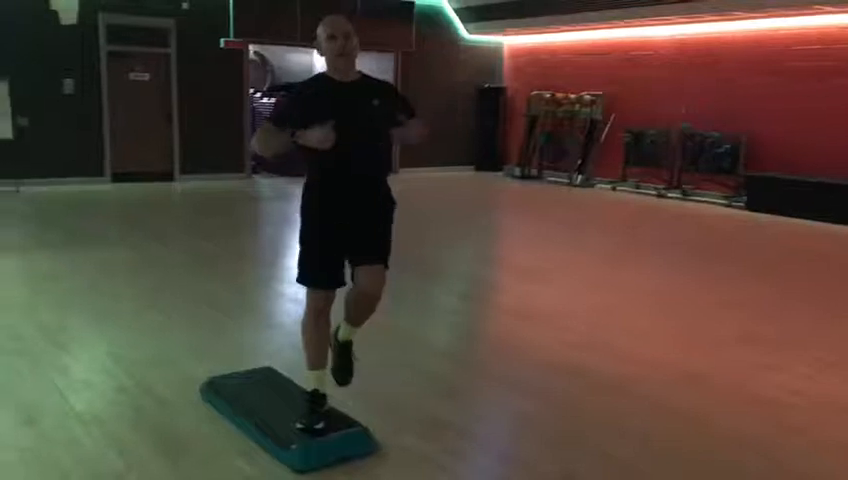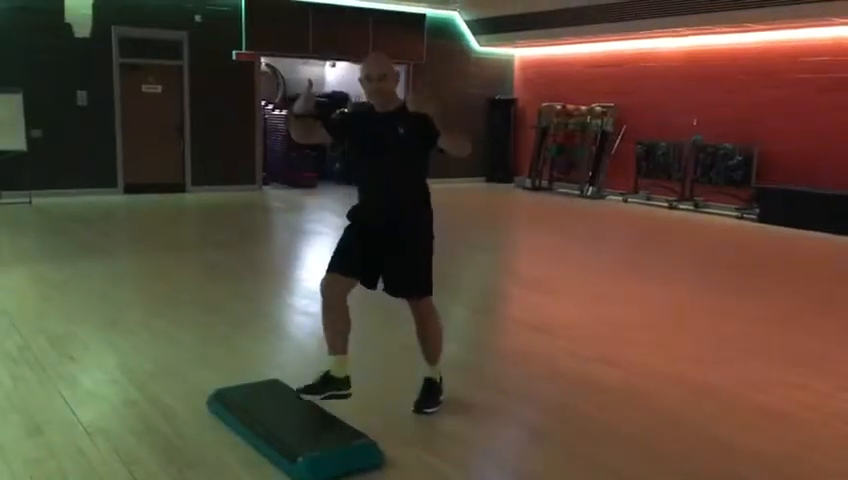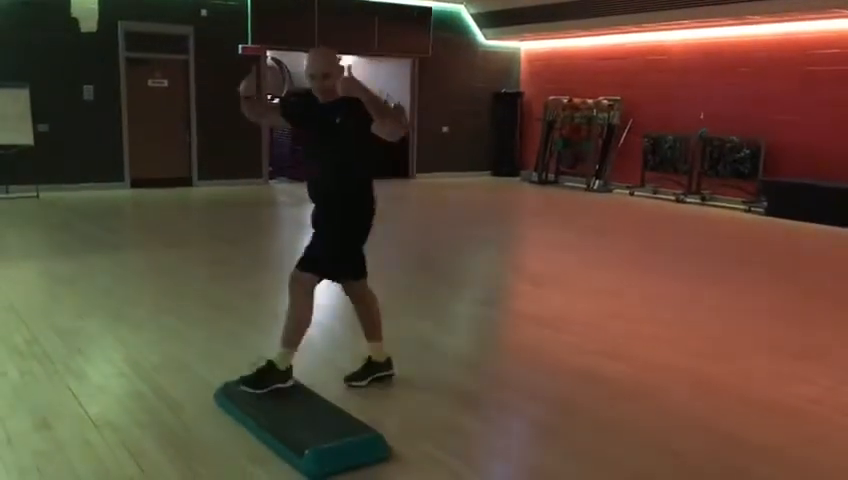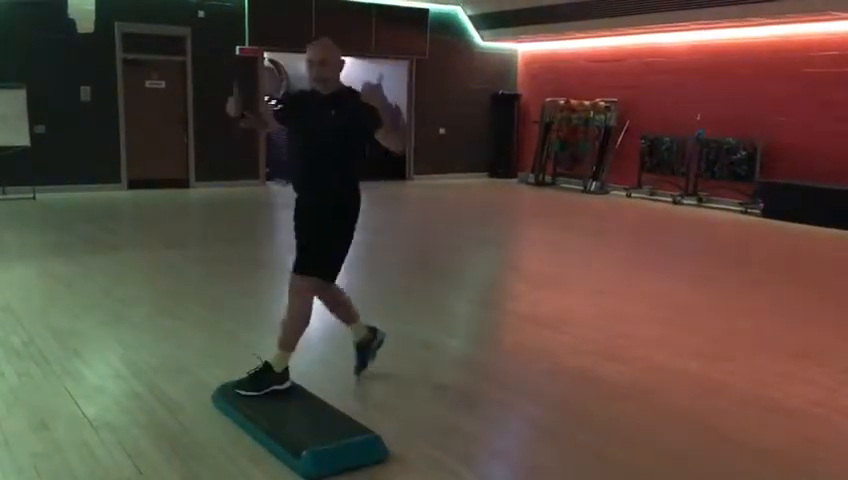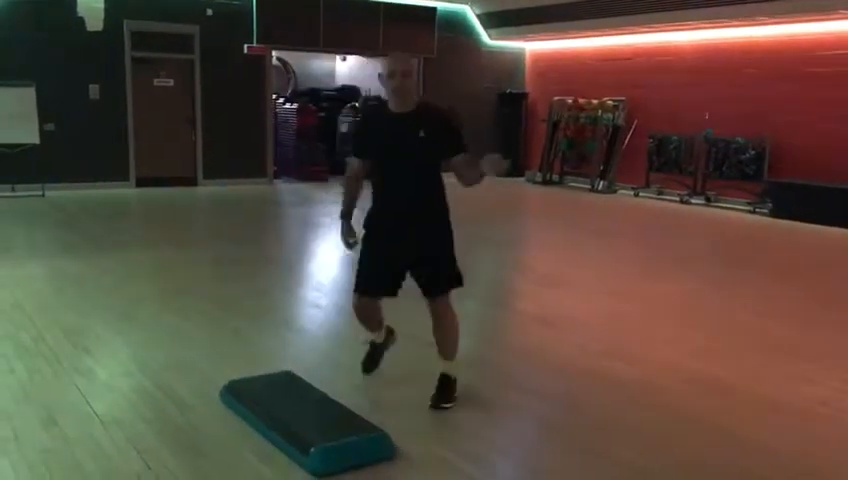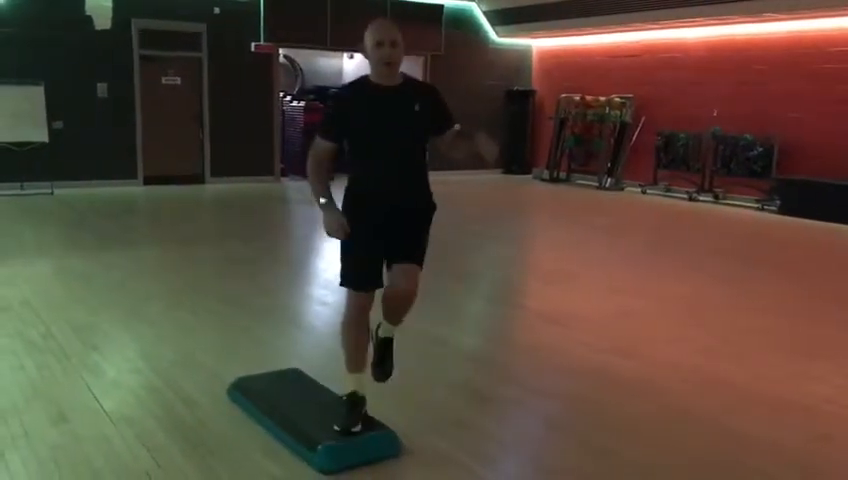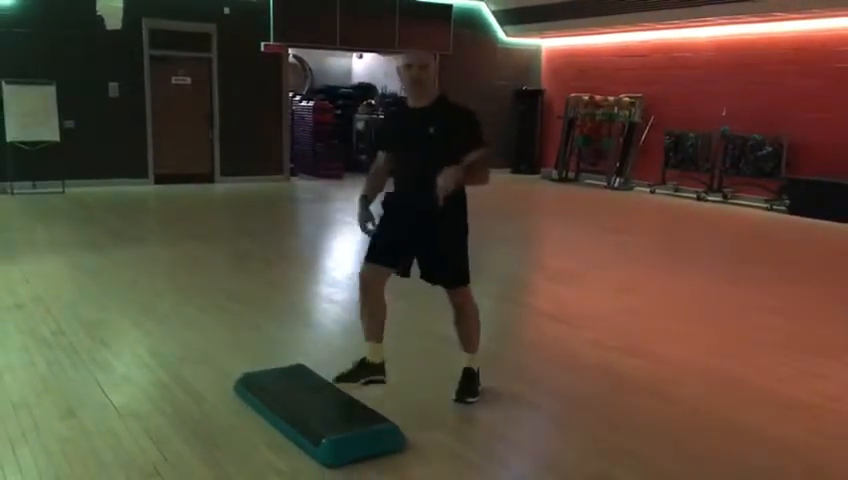
dt=0.7s
person 1, frame 1
left shoulder: (382, 92)
right shoulder: (306, 93)
left elbow: (412, 129)
right elbow: (260, 143)
left wrist: (416, 132)
right wrist: (302, 136)
left hip: (372, 204)
right hip: (323, 206)
left knee: (370, 285)
right knee: (318, 299)
left ankle: (343, 337)
right ankle: (316, 392)
person 1, frame 2
left shoulder: (417, 120)
right shoulder: (354, 121)
left elbow: (462, 149)
right elbow: (304, 136)
left wrist: (432, 117)
right wrist: (301, 112)
left hip: (410, 223)
right hip: (367, 219)
left knee: (420, 304)
right knee: (332, 287)
left ankle: (433, 379)
right ankle: (337, 376)
person 1, frame 3
left shoulder: (357, 107)
right shoulder: (306, 106)
left elbow: (395, 133)
right elbow: (261, 115)
left wrist: (364, 94)
right wrist: (247, 96)
left hip: (352, 211)
right hip: (329, 209)
left knee: (300, 281)
right knee: (355, 286)
left ankle: (281, 367)
right ankle: (380, 360)
person 1, frame 4
left shoulder: (355, 105)
right shoulder: (301, 102)
left elbow: (397, 145)
right elbow: (265, 121)
left wrist: (381, 107)
right wrist: (240, 113)
left hip: (336, 209)
right hip: (308, 205)
left knee: (300, 285)
right knee: (317, 283)
left ankle: (277, 369)
right ankle: (365, 335)
person 1, frame 5
left shoulder: (438, 120)
right shoulder: (369, 122)
left elbow: (464, 174)
right elbow: (355, 173)
left wrist: (485, 167)
right wrist: (346, 218)
left hip: (430, 224)
right hip: (384, 222)
left knee: (438, 302)
right knee: (363, 302)
left ankle: (448, 376)
right ankle: (380, 335)
person 1, frame 6
left shoulder: (423, 96)
right shoulder: (348, 98)
left elbow: (450, 143)
right elbow: (319, 156)
left wrist: (477, 145)
right wrist: (326, 204)
left hip: (413, 208)
right hip: (362, 211)
left knee: (402, 286)
right knee: (358, 300)
left ankle: (386, 334)
right ankle: (355, 394)
person 1, frame 7
left shoulder: (456, 116)
right shoulder: (395, 118)
left elbow: (481, 170)
right elbow: (384, 164)
left wrist: (456, 173)
right wrist: (365, 202)
left hip: (443, 215)
right hip: (401, 208)
left knee: (458, 292)
right knee: (371, 277)
left ankle: (472, 369)
right ankle: (372, 361)
